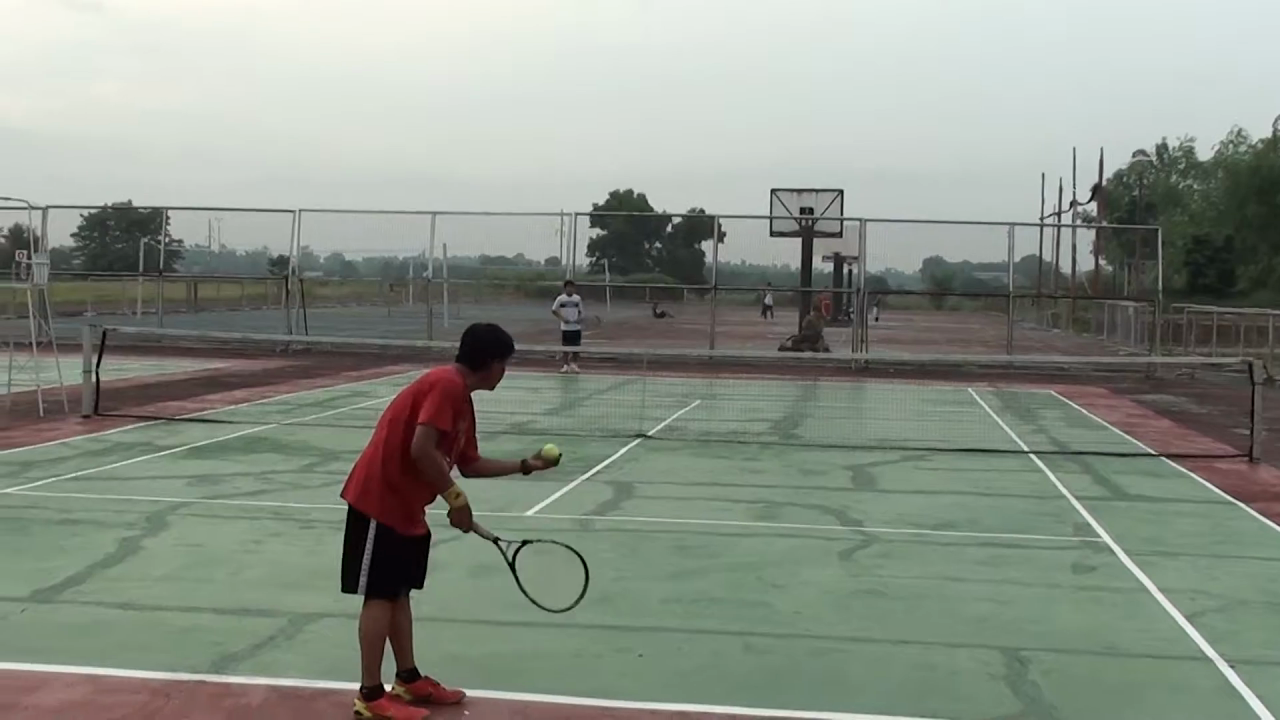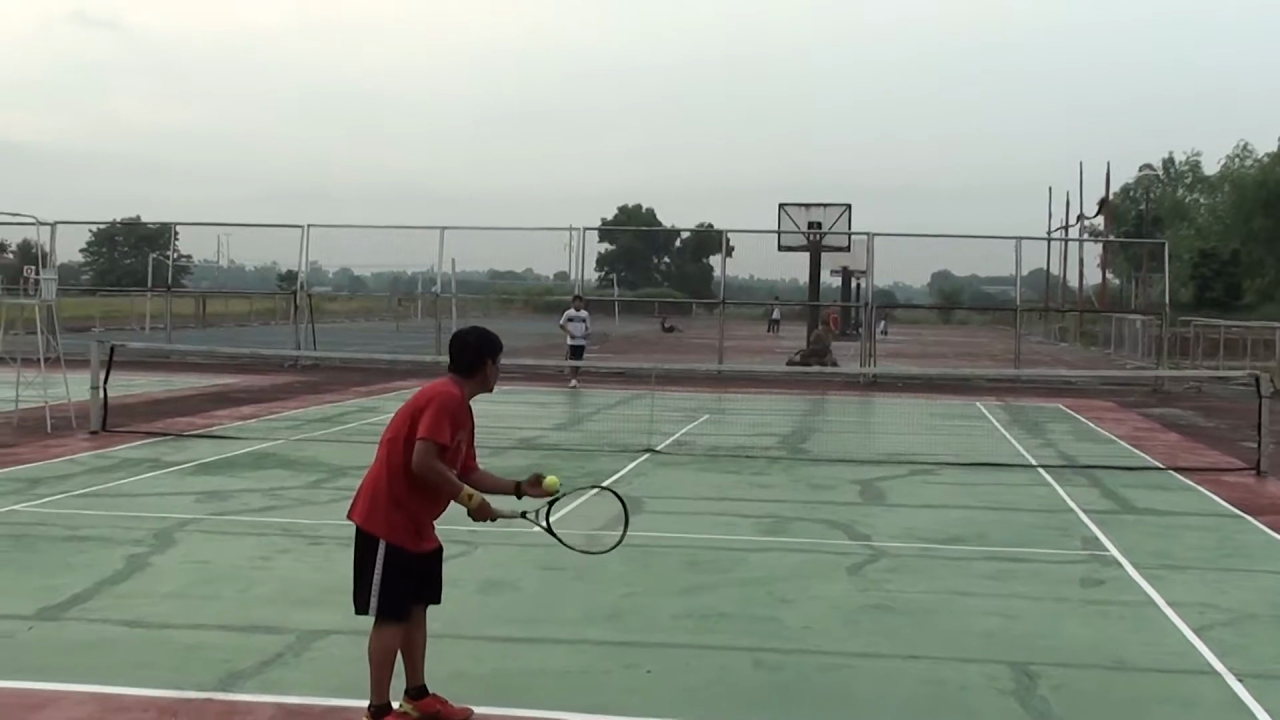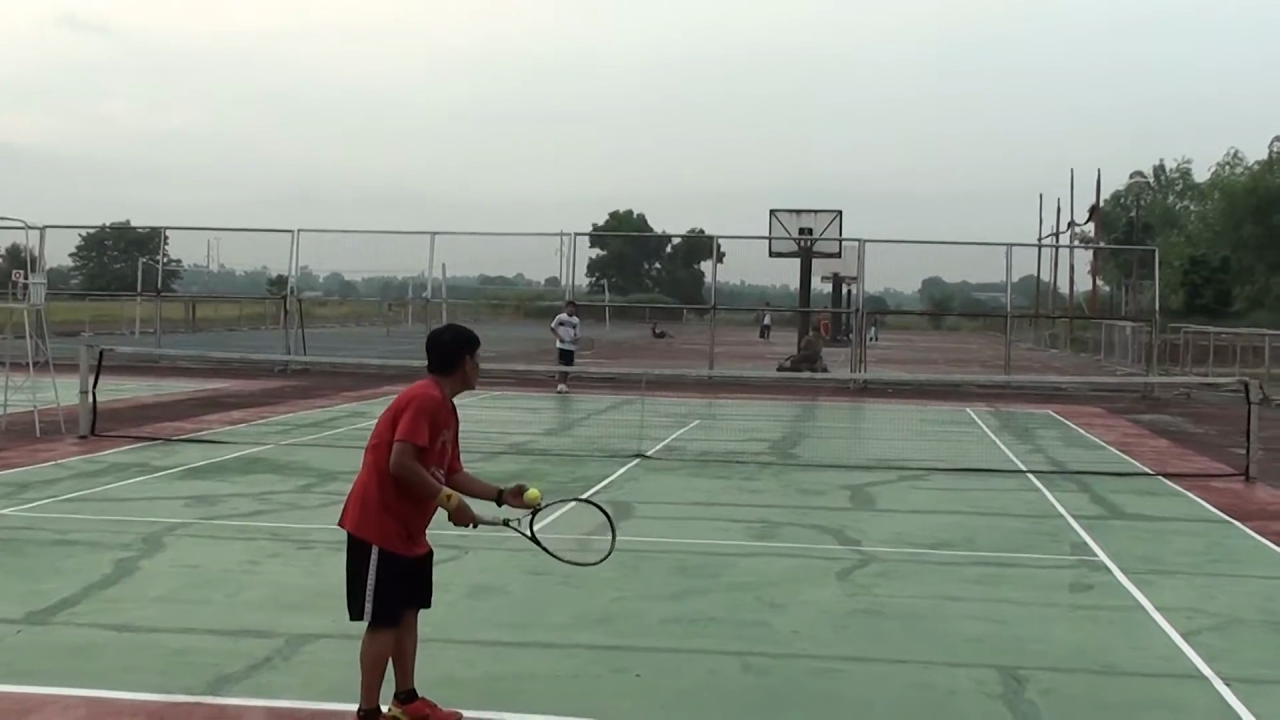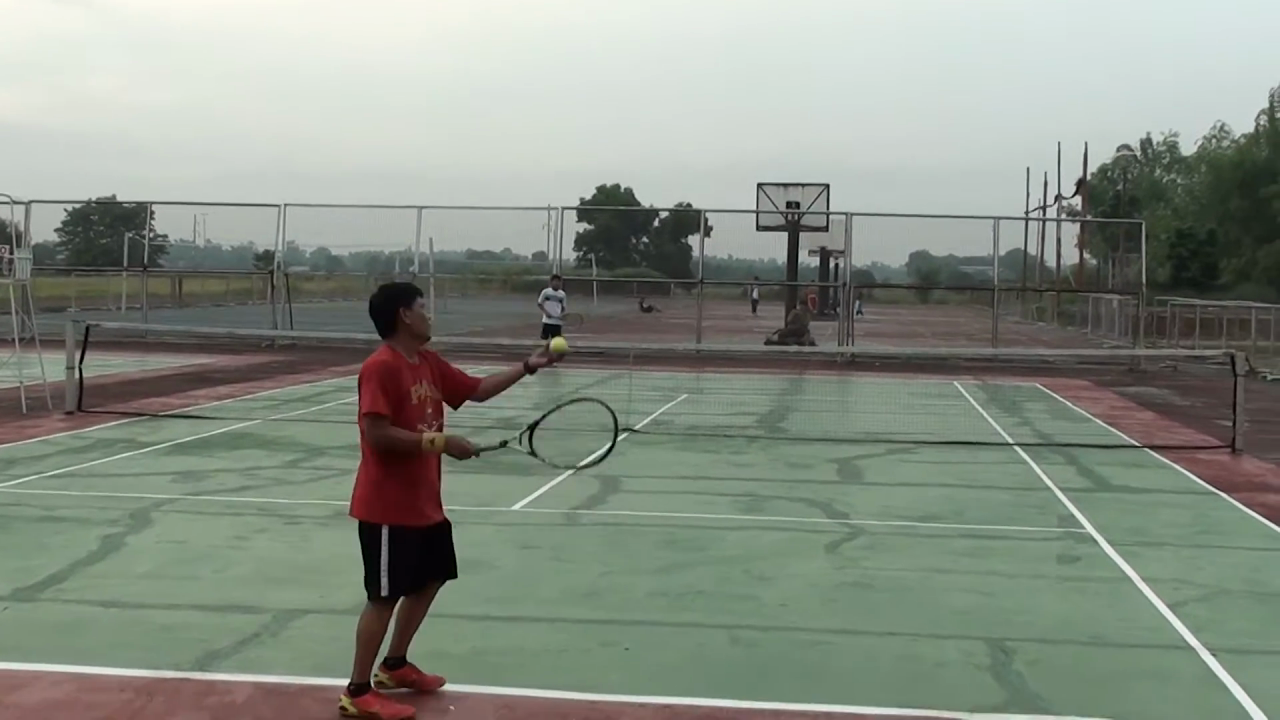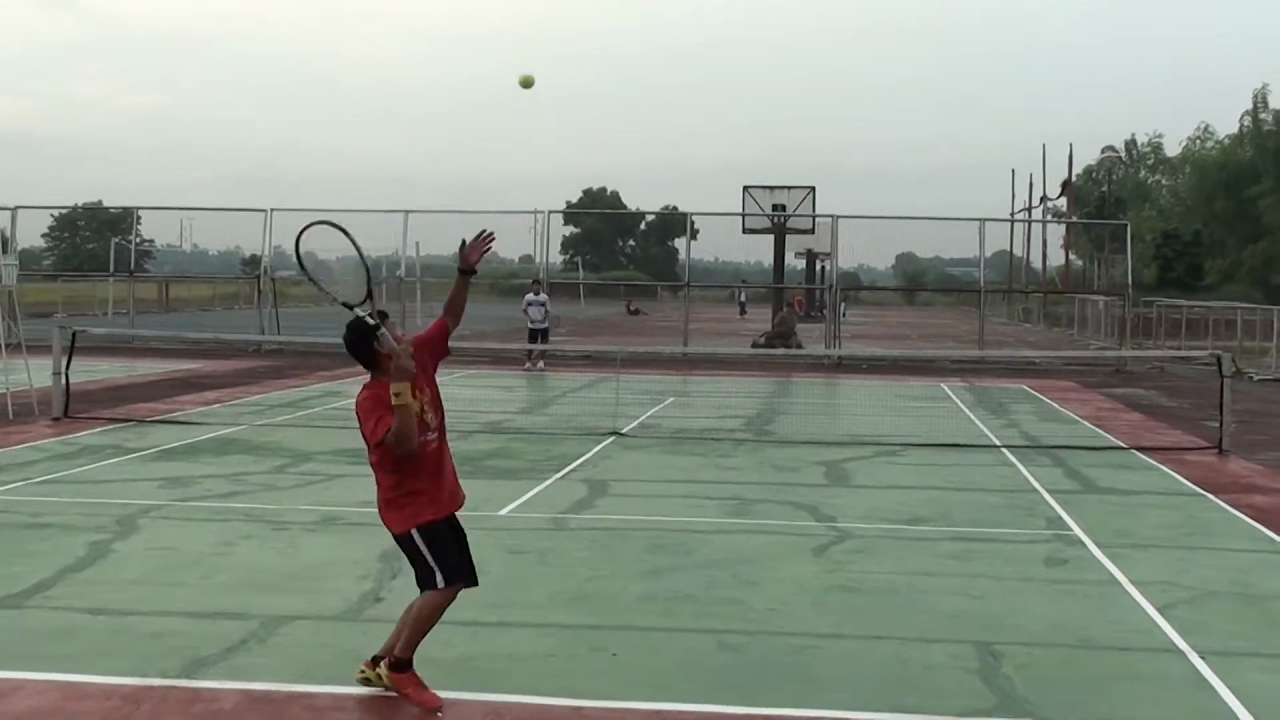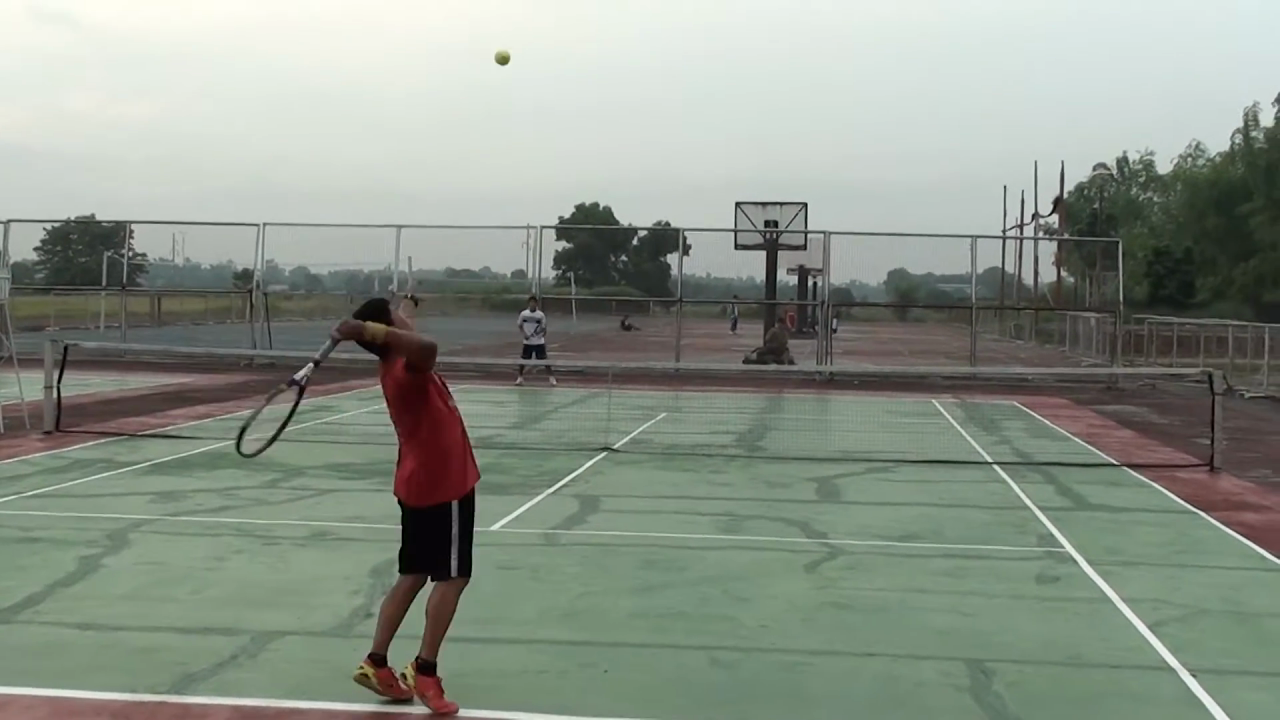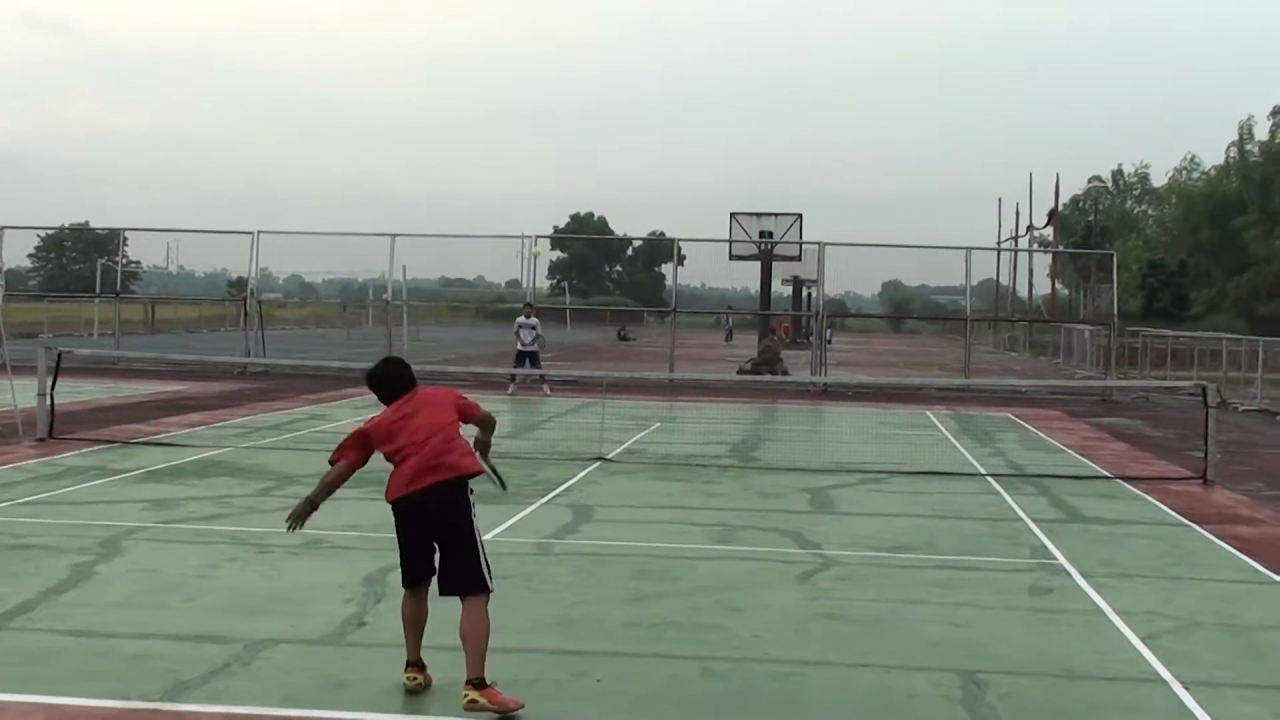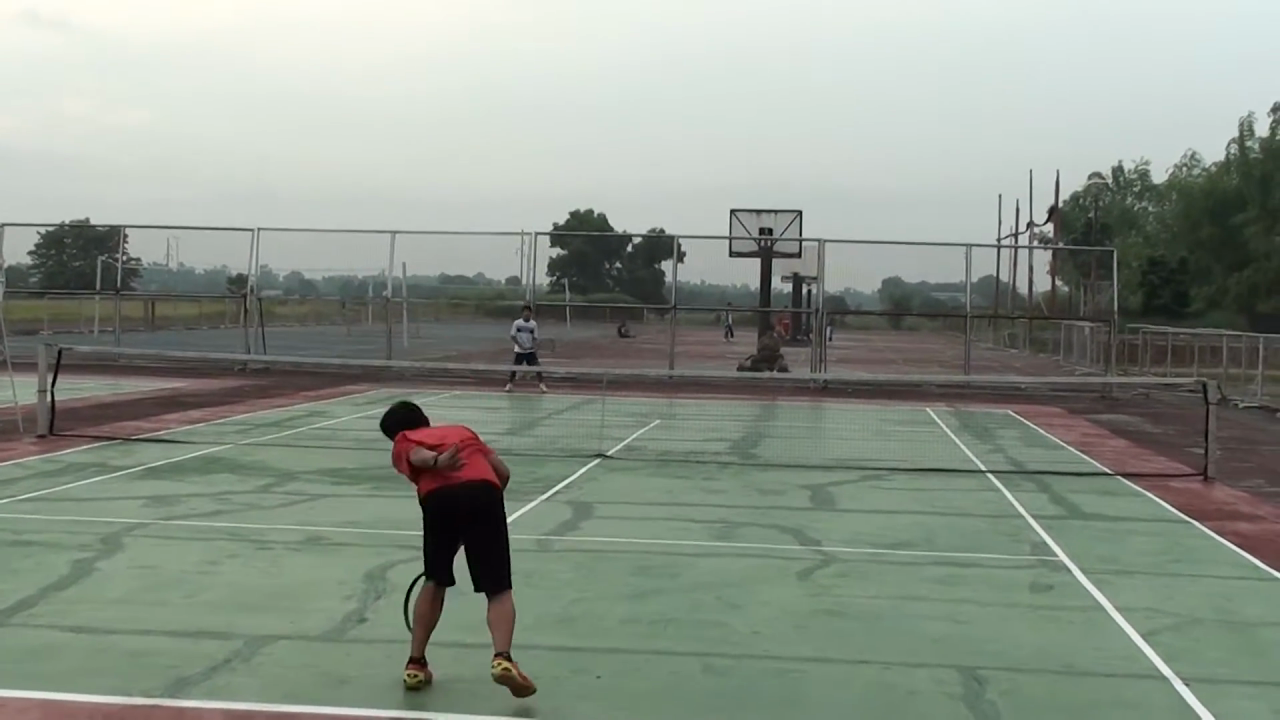
dt=0.3s
person 1, frame 1
left shoulder: (461, 398)
right shoulder: (446, 385)
left elbow: (469, 464)
right elbow: (422, 449)
left wrist: (526, 465)
right wrist: (456, 500)
left hip: (404, 506)
right hip: (379, 500)
left knee: (399, 592)
right knee: (380, 595)
left ankle: (409, 680)
person 1, frame 2
left shoulder: (460, 407)
right shoulder: (444, 398)
left elbow: (467, 473)
right elbow: (423, 463)
left wrist: (520, 488)
right wrist: (470, 500)
left hip: (415, 525)
right hip: (388, 521)
left knee: (415, 609)
right knee: (391, 615)
person 1, frame 3
left shoulder: (447, 409)
right shoulder: (424, 400)
left elbow: (451, 472)
right elbow: (400, 464)
left wrist: (501, 495)
right wrist: (451, 503)
left hip: (410, 529)
right hip: (379, 526)
left knee: (408, 612)
right knee: (384, 620)
person 1, frame 4
left shoulder: (428, 361)
right shoulder: (380, 367)
left elbow: (476, 389)
right elbow: (375, 435)
left wrist: (527, 366)
right wrist: (437, 442)
left hip: (423, 502)
right hip: (386, 504)
left knee: (429, 580)
right knee: (386, 595)
left ankle: (394, 664)
person 1, frame 5
left shoulder: (419, 358)
right shoulder: (371, 399)
left elbow: (450, 316)
right elbow: (405, 444)
left wrist: (466, 270)
right wrist: (398, 384)
left hip: (441, 502)
right hip: (411, 508)
left knee: (442, 589)
right knee: (445, 585)
left ankle: (383, 663)
right ankle: (393, 663)
person 1, frame 6
left shoulder: (401, 364)
right shoulder: (406, 370)
right elbow: (426, 346)
right wrist: (369, 329)
left hip: (418, 483)
right hip: (442, 485)
left knee: (412, 576)
right knee: (453, 576)
left ankle: (376, 662)
right ankle: (425, 672)
person 1, frame 7
left shoulder: (377, 426)
right shoulder: (442, 396)
left elbow: (339, 470)
right elbow: (487, 420)
left wrist: (309, 503)
right wrist: (484, 441)
left hip: (405, 500)
right hip: (447, 491)
left knee: (415, 585)
right knee: (474, 594)
left ankle: (414, 668)
right ankle: (478, 687)
person 1, frame 8
left shoulder: (403, 443)
right shoulder: (462, 430)
left elbow: (420, 457)
right elbow: (504, 473)
left wrist: (439, 462)
left hip: (439, 496)
right hip: (483, 491)
left knee: (435, 582)
right knee: (499, 591)
left ankle: (416, 664)
right ankle: (502, 659)
